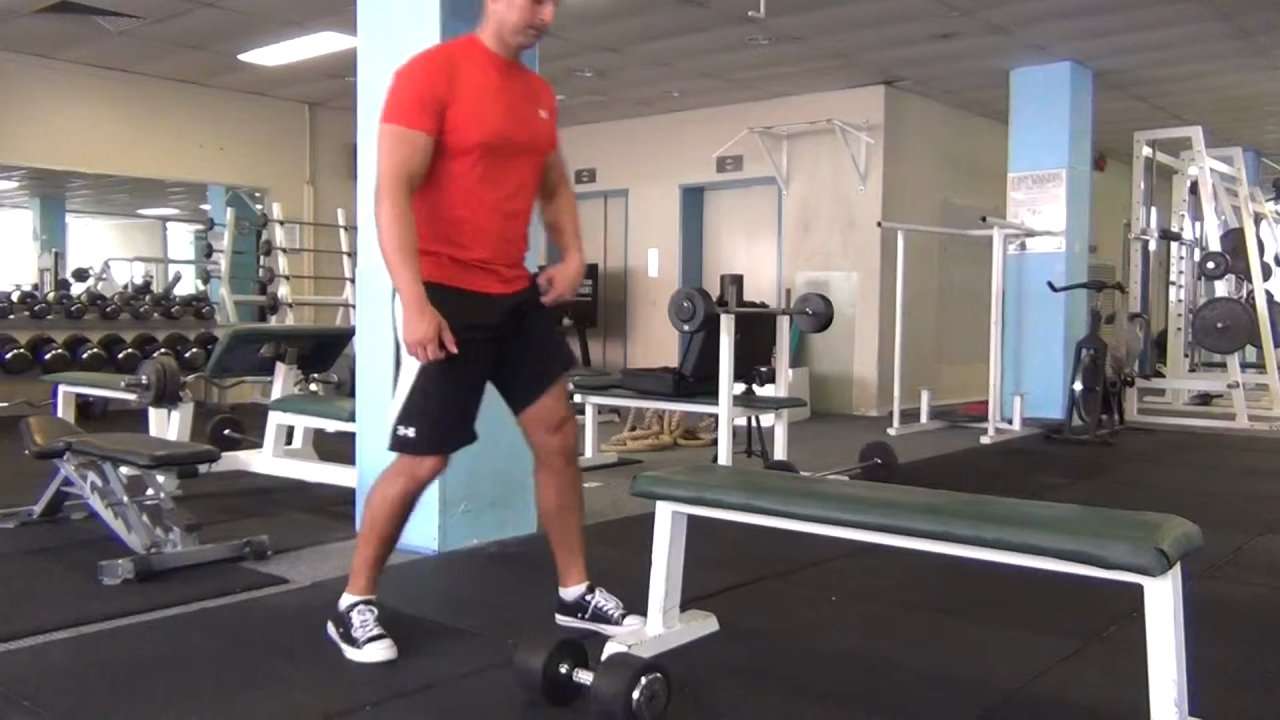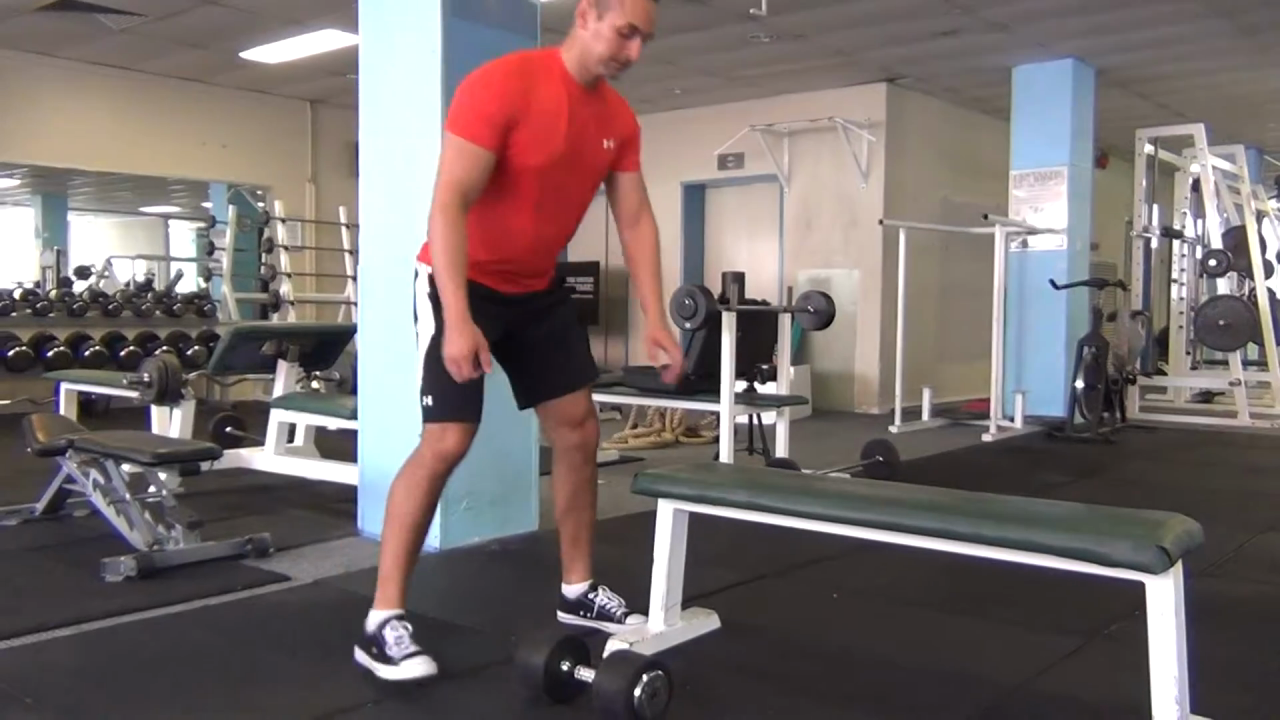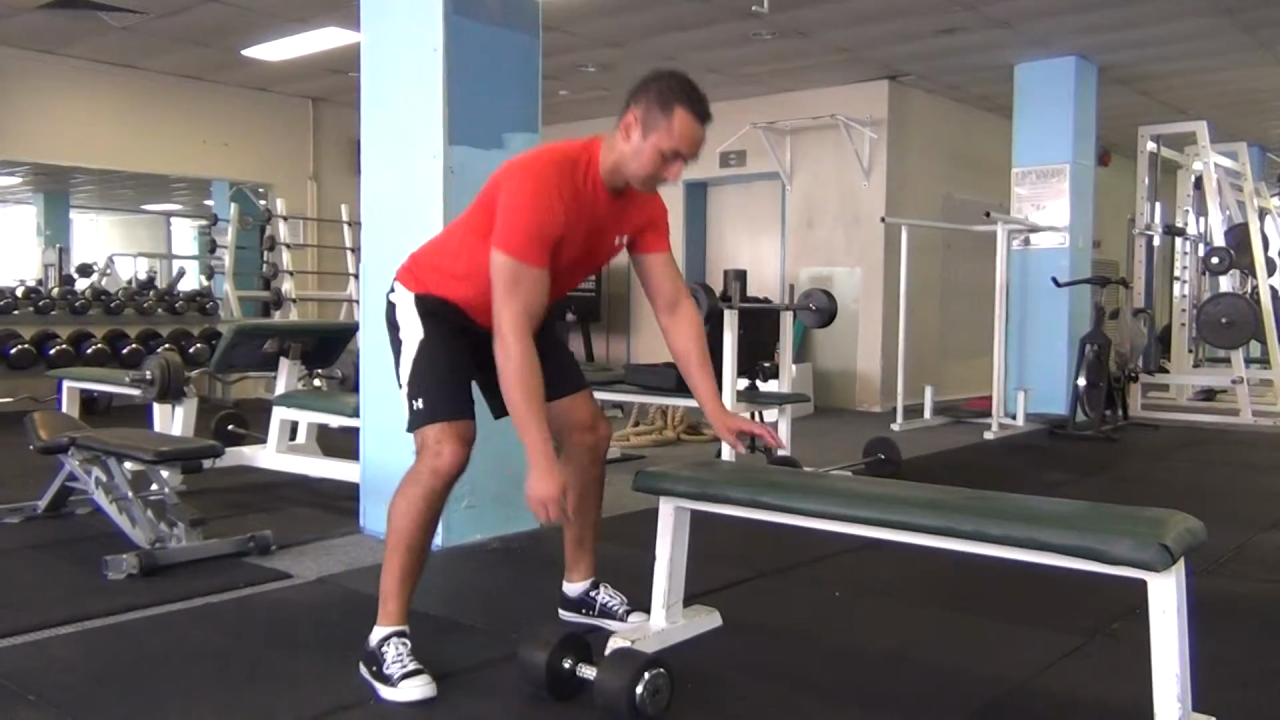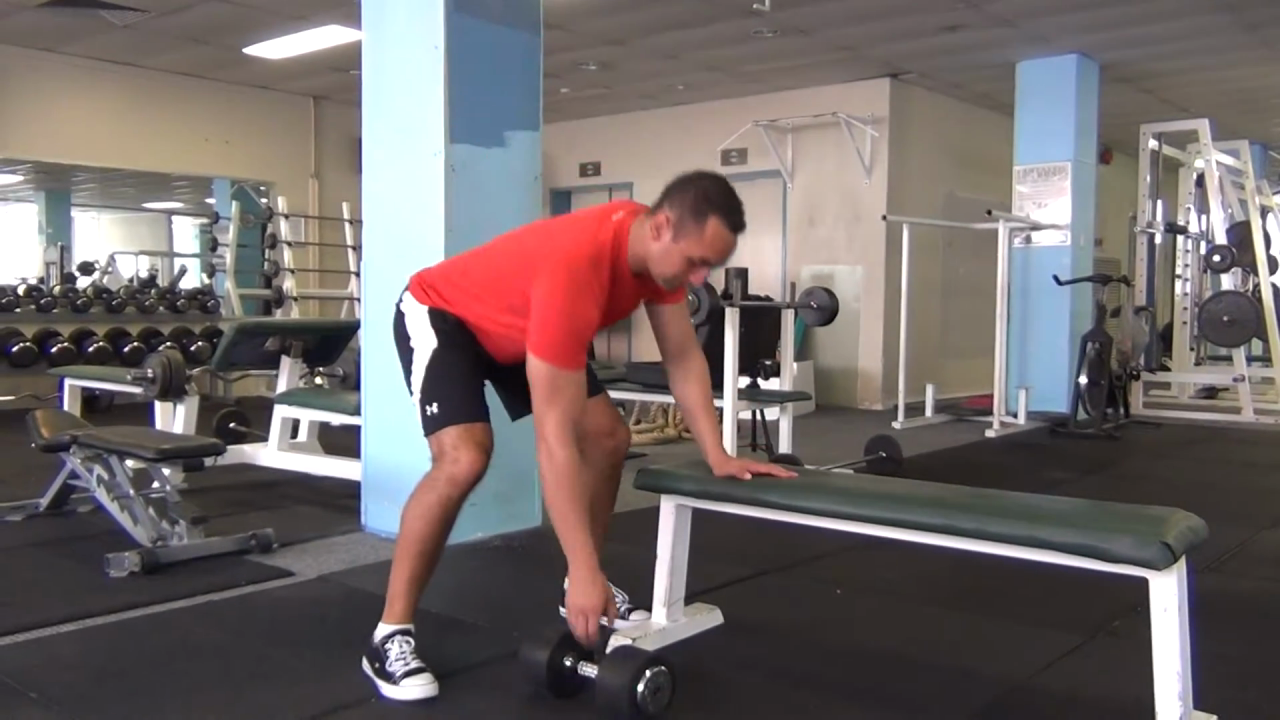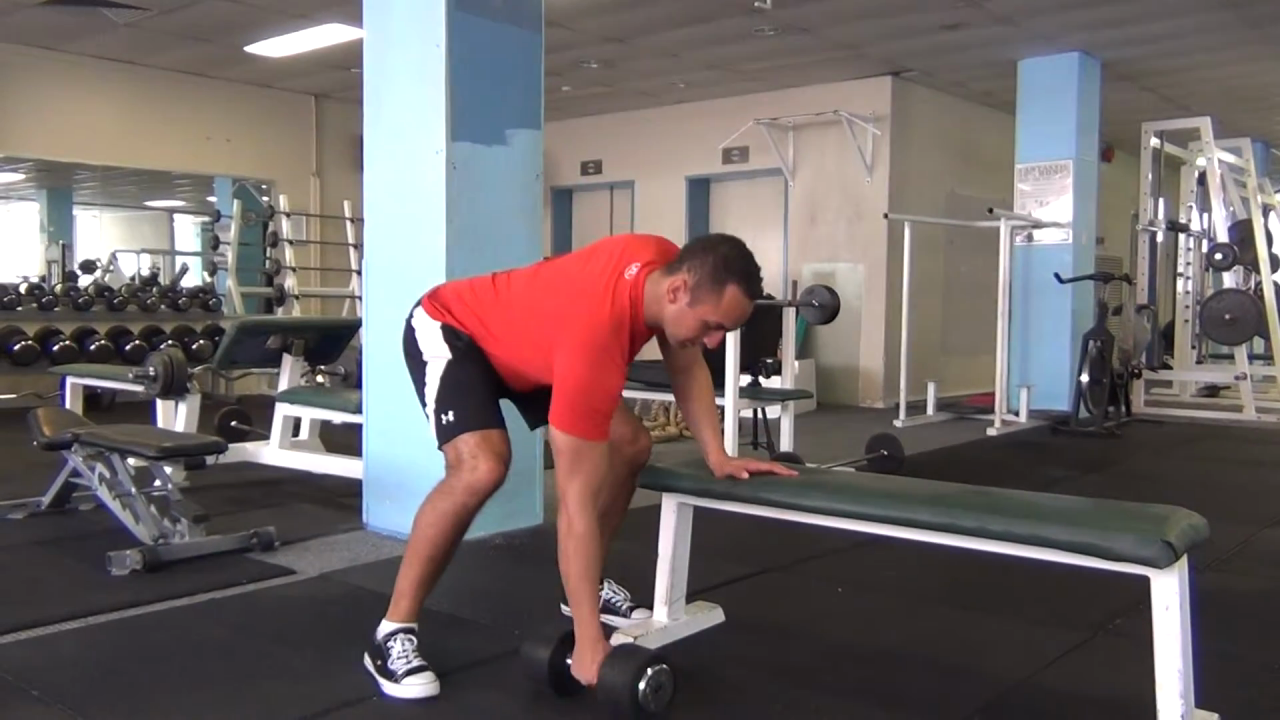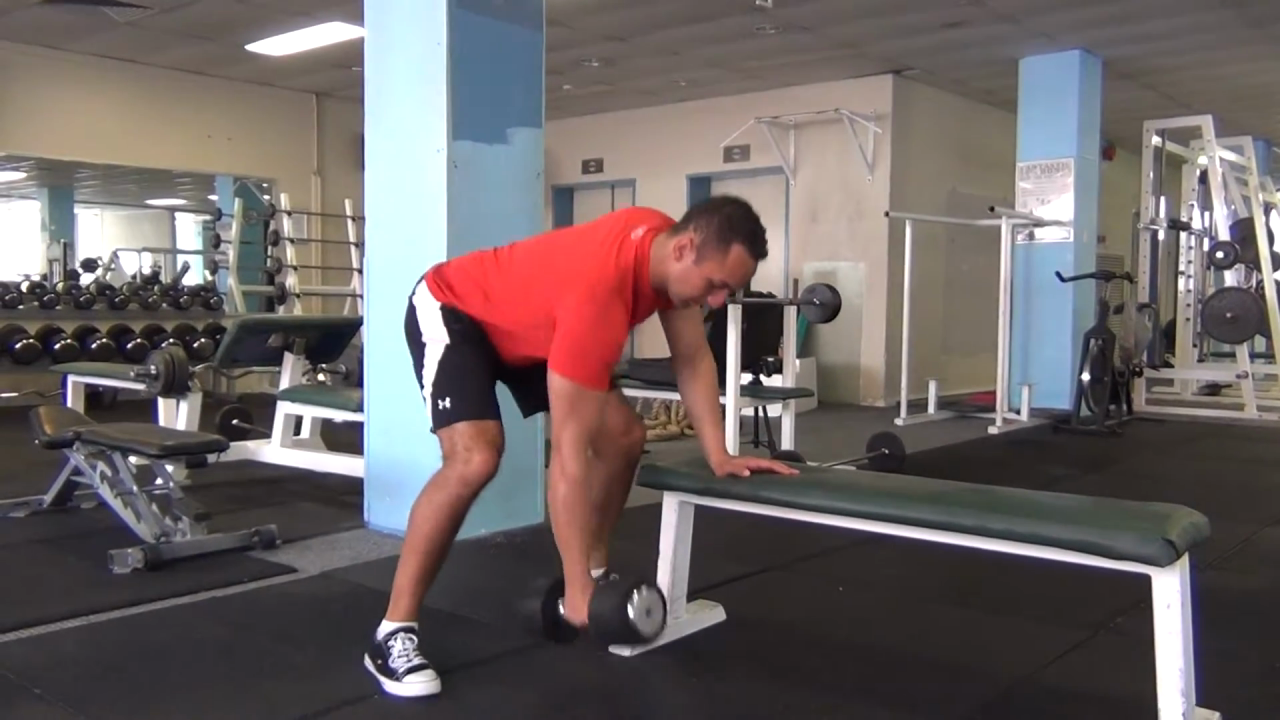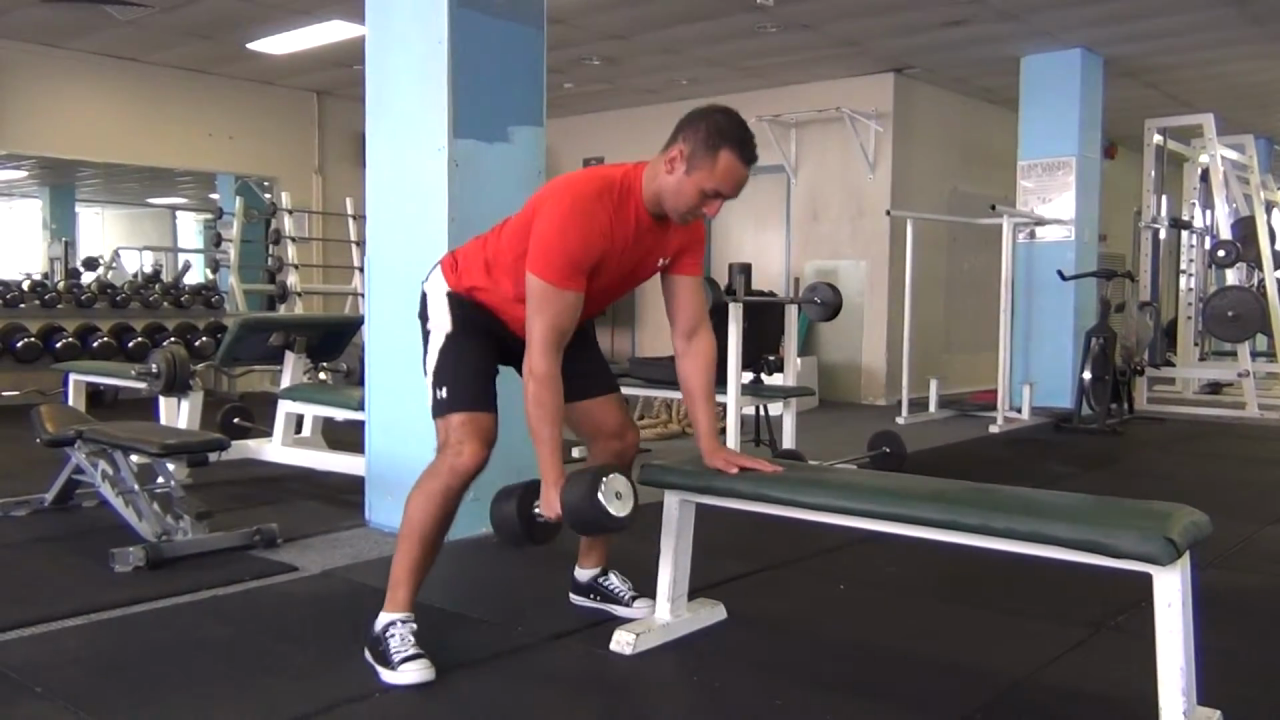
dt=0.3s
person 1, frame 1
left shoulder: (537, 93)
right shoulder: (430, 73)
left elbow: (554, 183)
right elbow: (393, 195)
left wrist: (572, 252)
right wrist: (415, 300)
left hip: (515, 293)
right hip: (441, 296)
left knee: (559, 437)
right knee: (421, 460)
left ankle: (575, 592)
right ankle: (354, 603)
person 1, frame 2
left shoulder: (618, 118)
right shoulder: (500, 86)
left elbow: (637, 218)
right elbow: (449, 206)
left wrist: (655, 316)
right wrist: (459, 320)
left hip: (533, 289)
right hip: (463, 282)
left knee: (579, 430)
right knee: (448, 441)
left ankle: (578, 589)
right ankle: (384, 617)
person 1, frame 3
left shoulder: (642, 205)
right shoulder: (539, 183)
left elbow: (674, 306)
right elbow: (509, 328)
left wrist: (714, 408)
right wrist: (539, 462)
left hip: (518, 313)
right hip: (434, 301)
left knee: (589, 433)
right knee: (444, 454)
left ankle: (578, 589)
right ankle: (386, 634)
person 1, frame 4
left shoulder: (657, 243)
right shoulder: (573, 272)
left elbow: (683, 357)
right elbow: (555, 439)
left wrist: (717, 454)
right wrist: (588, 575)
left hip: (514, 327)
right hip: (440, 314)
left knee: (609, 438)
right knee: (463, 459)
left ankle: (576, 588)
right ankle: (391, 633)
person 1, frame 5
left shoulder: (667, 265)
right shoulder: (593, 339)
left elbow: (688, 369)
right elbow: (577, 504)
left wrist: (718, 458)
right wrist: (589, 640)
left hip: (520, 336)
right hip: (448, 331)
left knee: (630, 445)
right knee: (482, 467)
left ankle: (588, 588)
right ankle: (393, 632)
person 1, frame 6
left shoulder: (673, 254)
right shoulder: (598, 294)
left elbow: (694, 360)
right elbow: (569, 453)
left wrist: (720, 458)
right wrist: (572, 585)
left hip: (530, 326)
right hip: (453, 310)
left knee: (624, 436)
right knee: (475, 461)
left ankle: (593, 572)
right ankle: (393, 632)
person 1, frame 7
left shoulder: (684, 221)
right shoulder: (580, 206)
left elbow: (692, 334)
right elbow: (542, 355)
left wrist: (711, 447)
right wrist: (552, 482)
left hip: (556, 307)
right hip: (466, 301)
left knee: (618, 440)
right knee: (467, 451)
left ankle: (590, 575)
right ankle: (393, 621)
